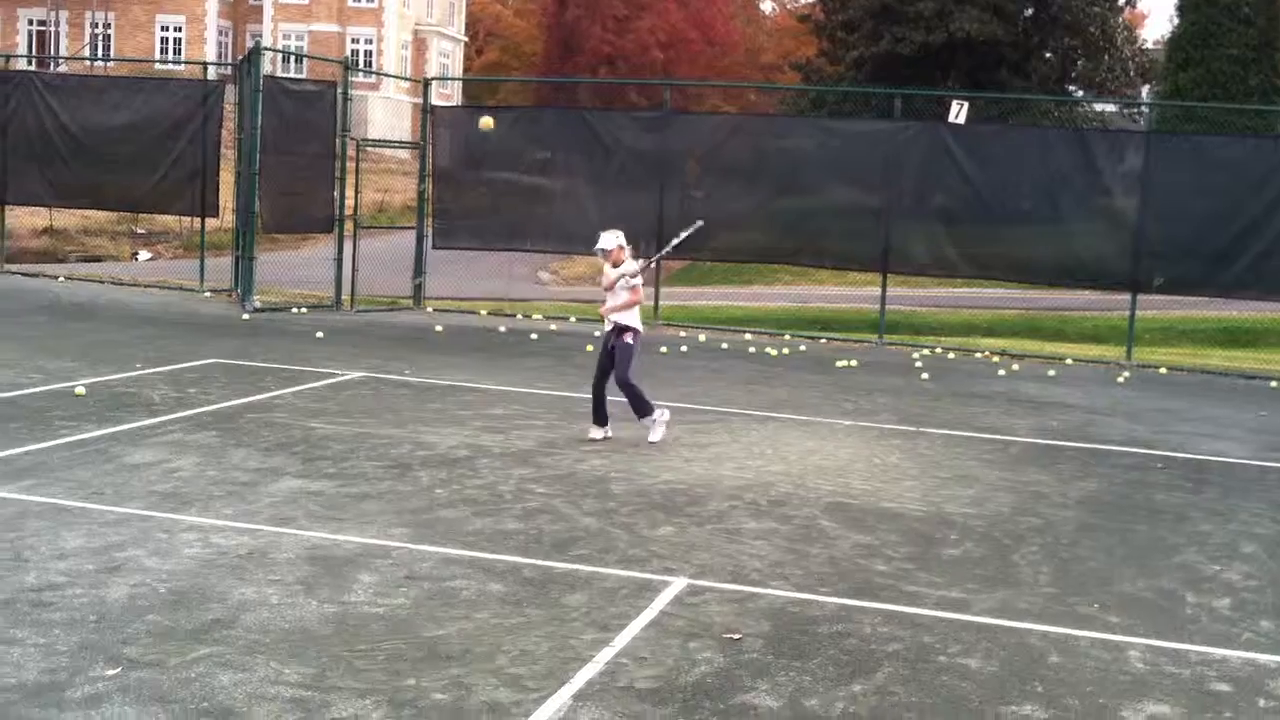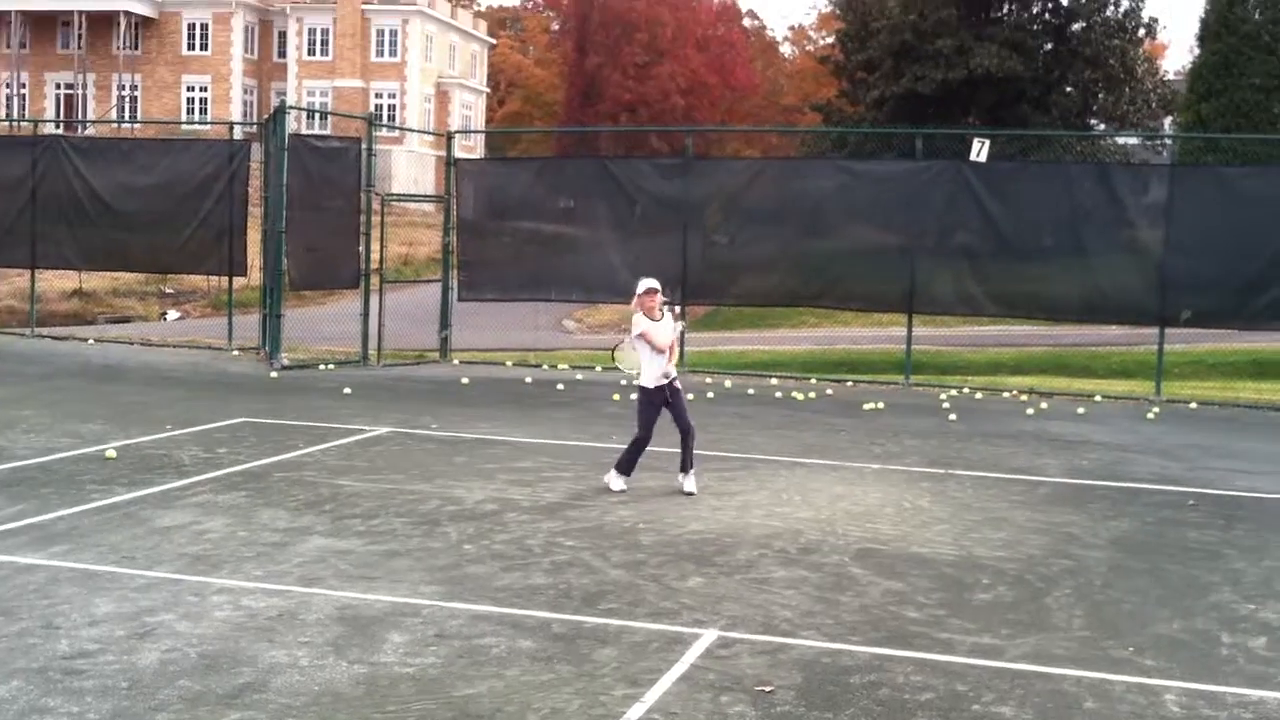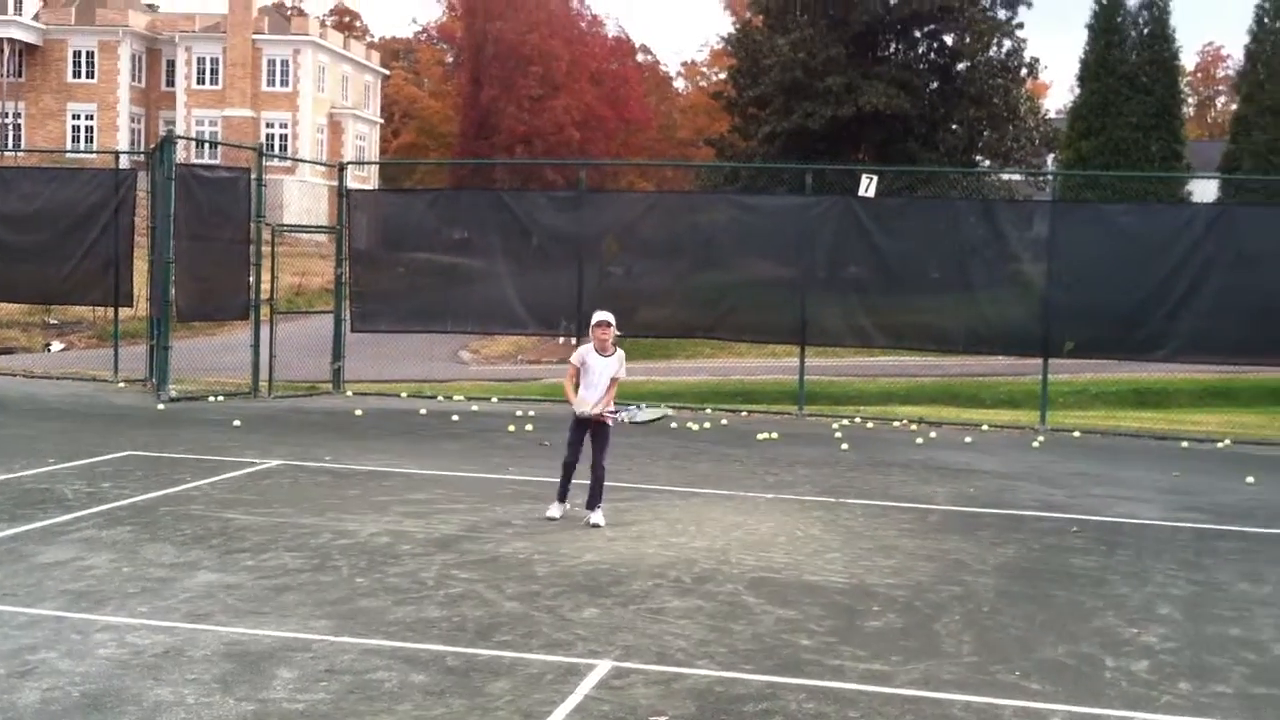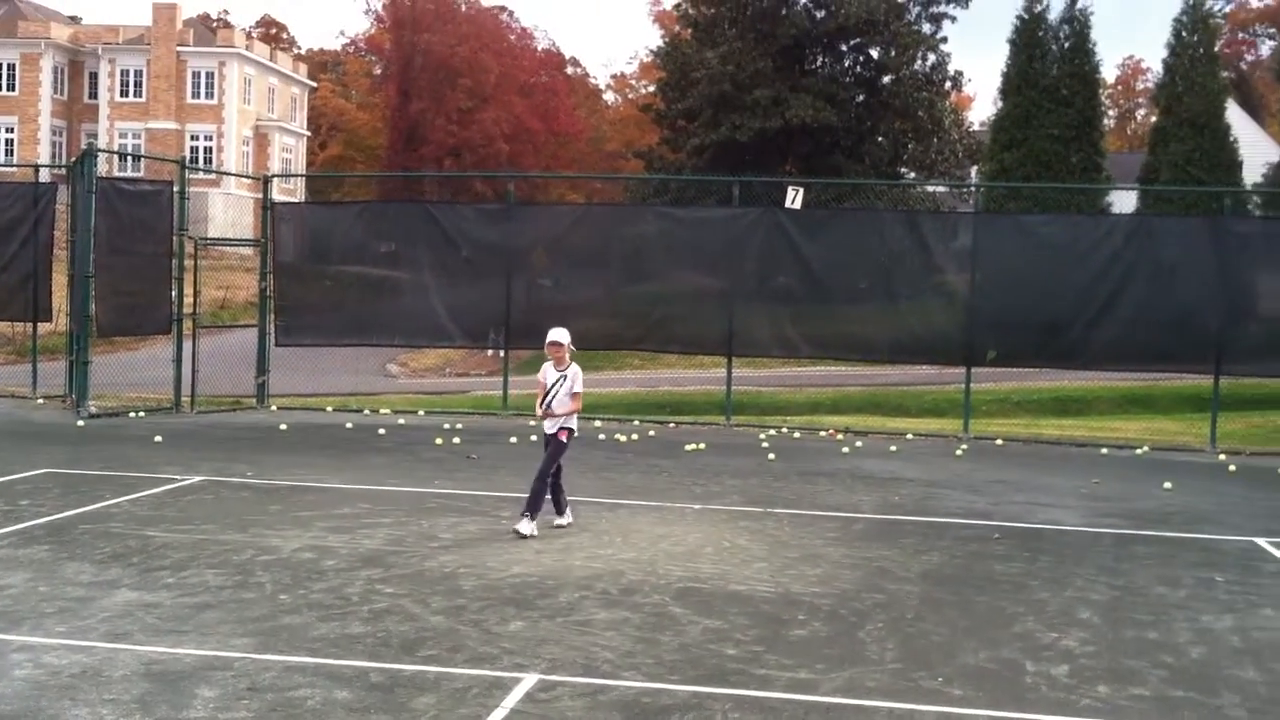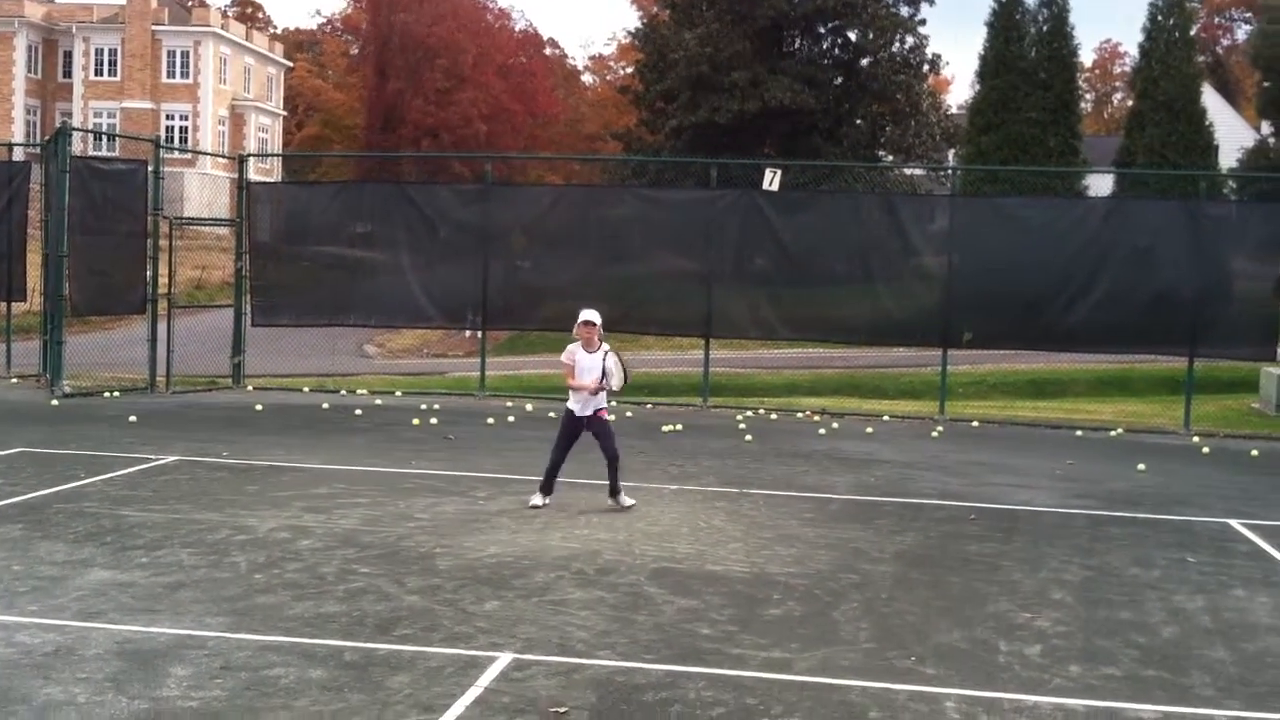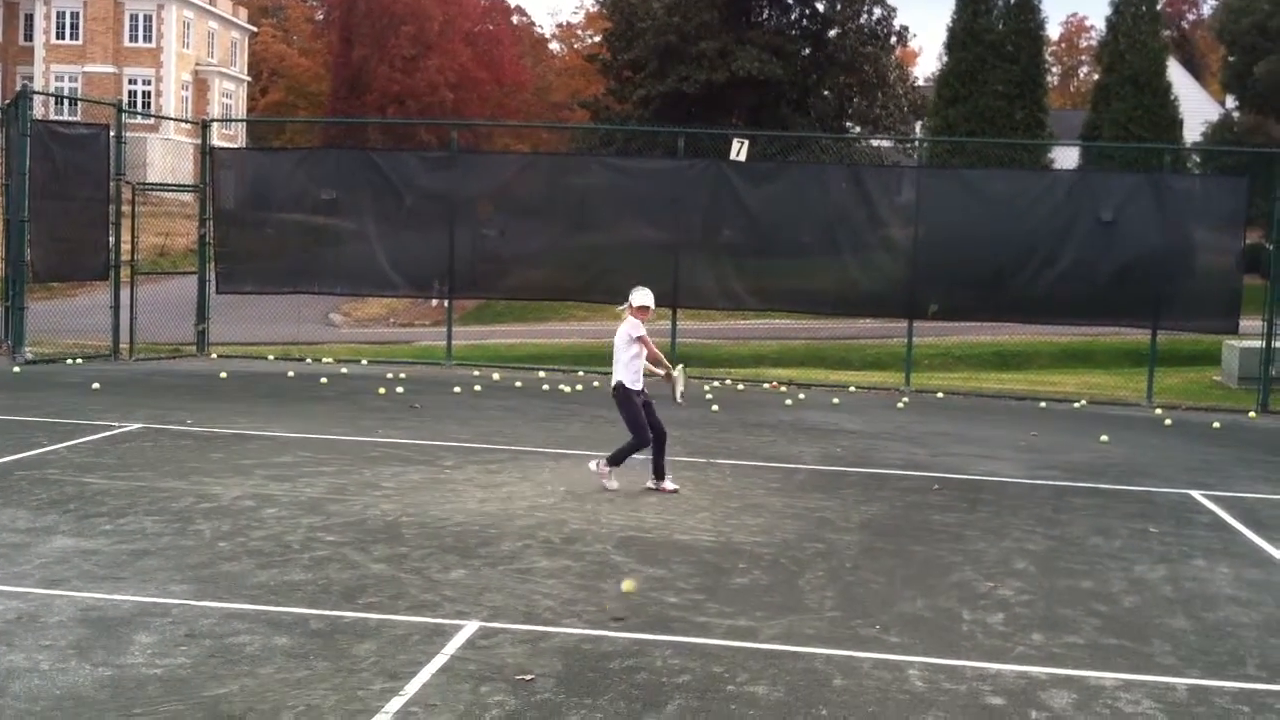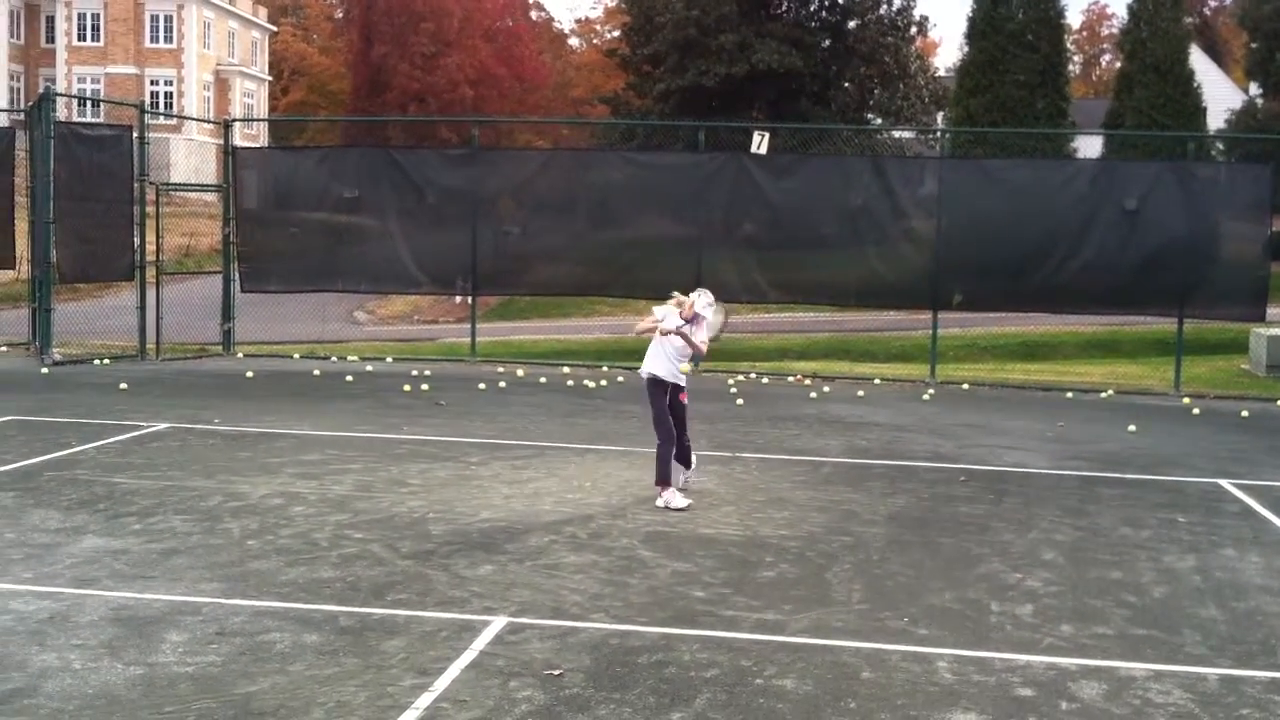
dt=0.5s
person 1, frame 1
left shoulder: (631, 266)
right shoulder: (608, 267)
left elbow: (637, 299)
right elbow: (606, 286)
left wrist: (609, 309)
right wrist: (622, 272)
left hip: (628, 329)
right hip: (611, 331)
left knee: (622, 378)
right knee: (598, 382)
left ankle: (655, 416)
right ankle: (601, 425)
person 1, frame 2
left shoulder: (668, 317)
right shoulder: (638, 320)
left elbow: (674, 350)
right elbow: (661, 346)
left wrist: (670, 367)
right wrist: (676, 331)
left hip: (669, 381)
right hip: (648, 385)
left knee: (686, 427)
right knee: (643, 436)
left ankle: (687, 474)
right ankle: (618, 473)
person 1, frame 3
left shoulder: (619, 356)
right shoulder: (584, 351)
left elbow: (612, 389)
right elbow: (569, 381)
left wrist: (600, 409)
right wrist: (575, 405)
left hip: (603, 414)
right hip: (580, 412)
left knee: (598, 463)
right knee: (569, 460)
left ankle: (594, 508)
right ankle: (561, 501)
person 1, frame 4
left shoulder: (574, 370)
right shoulder: (546, 368)
left elbow: (577, 405)
right elbow: (541, 396)
left wrist: (557, 413)
right wrist: (539, 410)
left hip: (565, 427)
right hip: (549, 426)
left knee: (543, 473)
right knee: (552, 474)
left ankle: (529, 518)
right ankle: (563, 512)
person 1, frame 5
left shoulder: (604, 350)
right shoulder: (572, 350)
right elbow: (569, 380)
left wrist: (602, 385)
right wrist: (586, 386)
left hip: (598, 409)
right hip: (575, 409)
left knee: (612, 453)
right knee: (558, 454)
left ankle: (616, 494)
right ankle: (543, 493)
person 1, frame 6
left shoulder: (636, 325)
right shoulder: (633, 325)
right elbow: (653, 353)
left wrist: (658, 372)
right wrist: (668, 369)
left hip: (636, 387)
right hip: (624, 386)
left knee: (659, 433)
right knee: (643, 437)
left ankle: (658, 479)
right ankle: (606, 465)
person 1, frame 7
left shoulder: (700, 325)
right shoulder: (667, 311)
left elbow: (702, 351)
right elbow: (639, 329)
left wrist: (685, 334)
right wrist: (660, 328)
left hip: (677, 384)
right hip: (656, 379)
left knee: (681, 436)
right knee: (667, 437)
left ankle: (686, 467)
right ankle: (665, 491)
